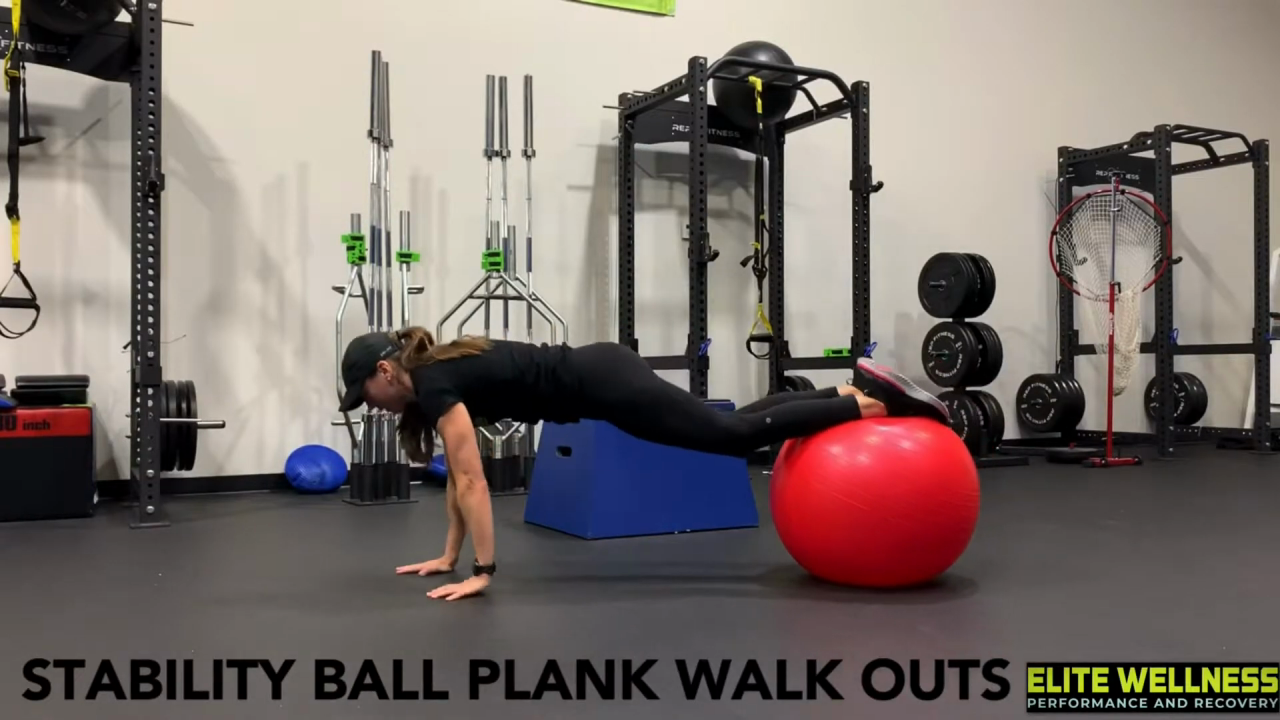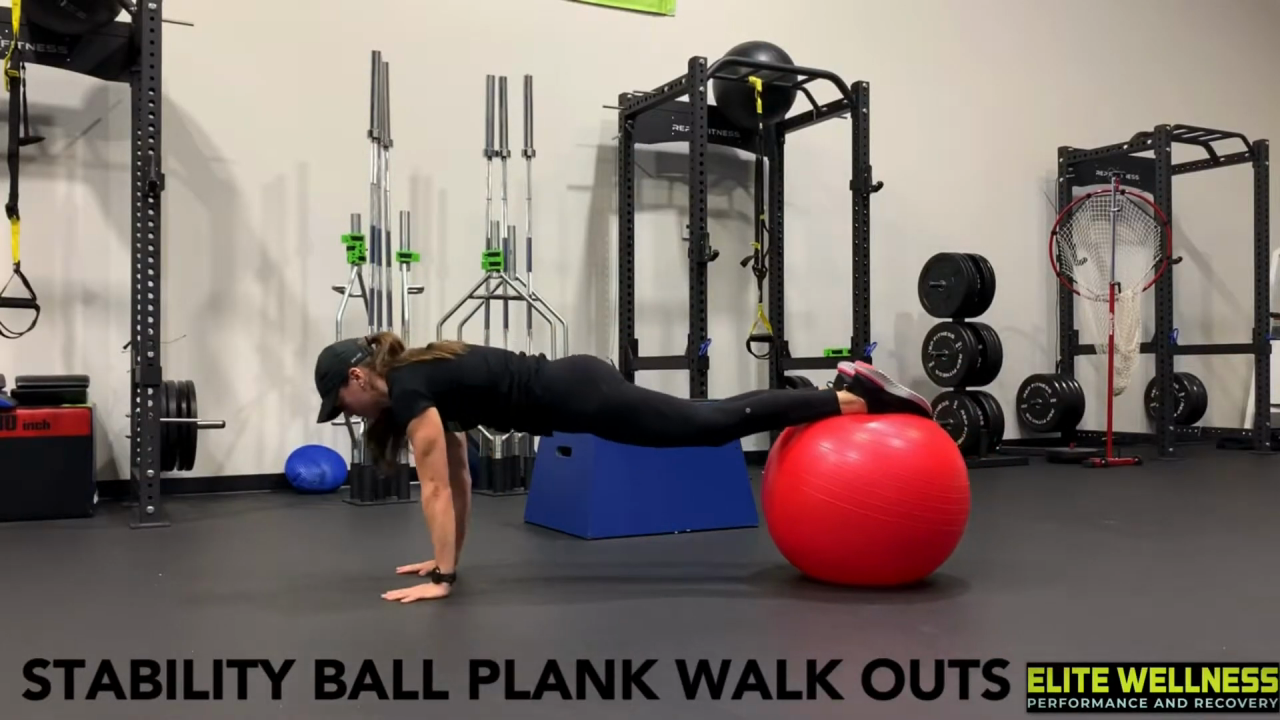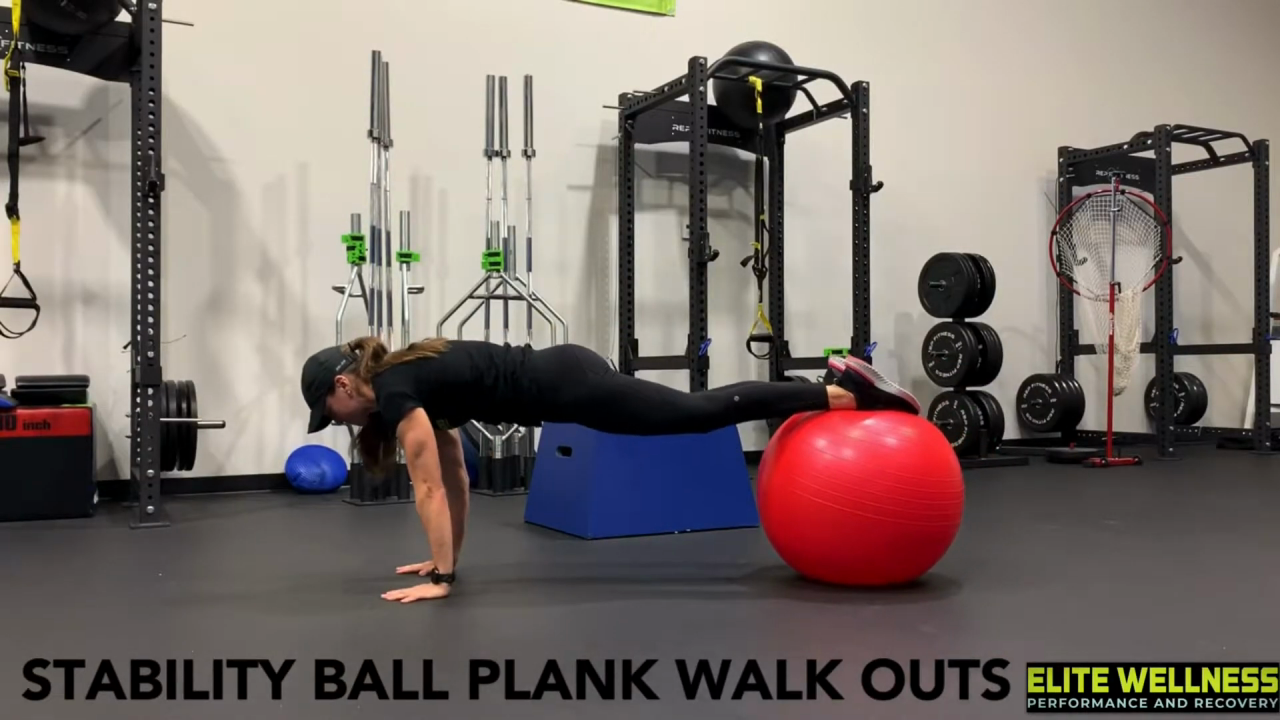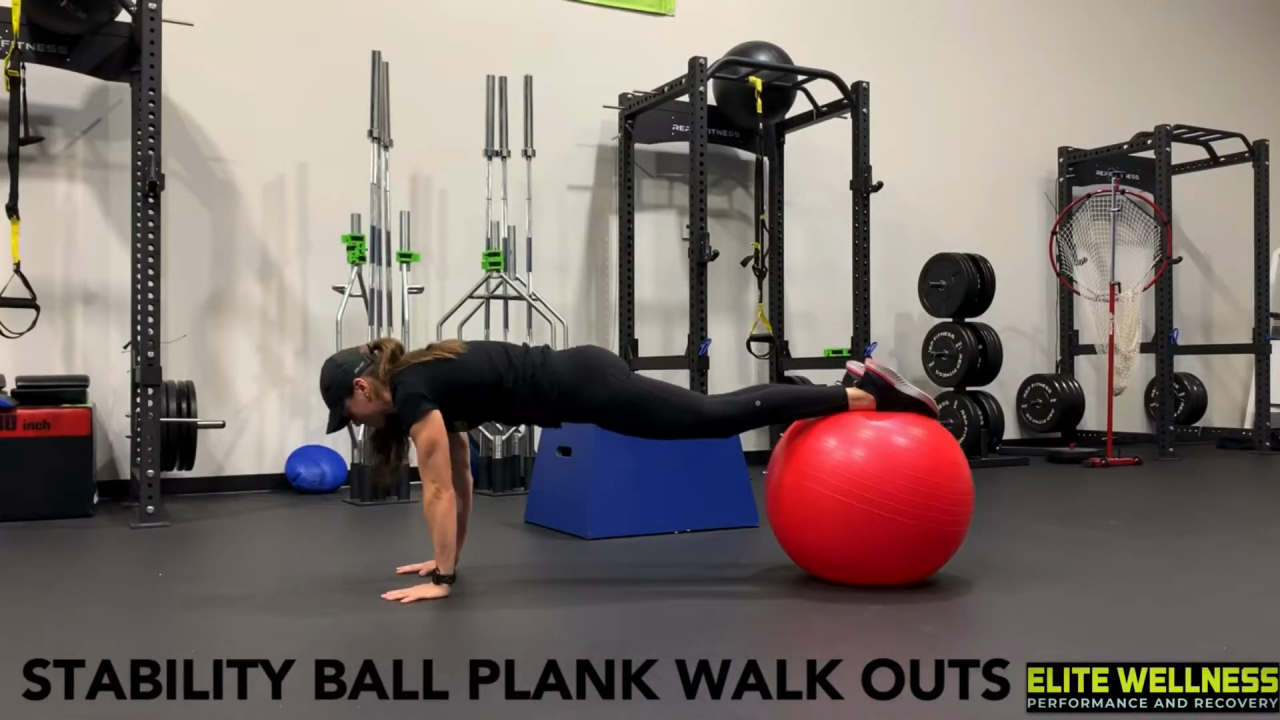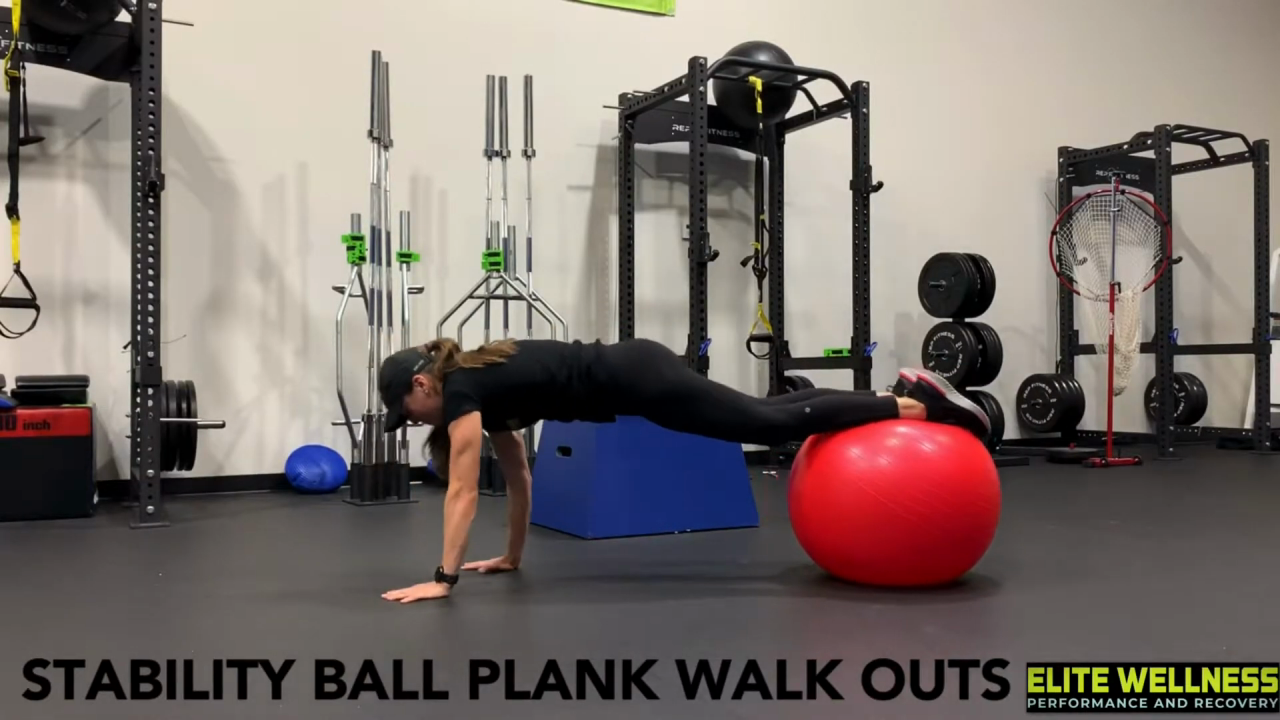
dt=0.5s
person 1, frame 1
left shoulder: (434, 384)
right shoulder: (444, 375)
left elbow: (473, 482)
right elbow: (462, 478)
left wrist: (483, 570)
right wrist: (450, 554)
left hip: (605, 382)
right hip: (600, 375)
left knee: (739, 435)
right knee: (736, 424)
left ankle: (880, 402)
right ankle: (855, 387)
person 1, frame 2
left shoulder: (407, 389)
right shoulder: (425, 380)
left elbow: (436, 488)
right elbow: (459, 477)
left wrist: (442, 578)
right wrist: (447, 558)
left hip: (578, 398)
right hip: (577, 385)
left knee: (717, 425)
right knee: (716, 420)
left ankle: (859, 399)
right ankle: (840, 388)
person 1, frame 3
left shoulder: (394, 390)
right shoulder: (414, 381)
left elbow: (429, 489)
right elbow: (455, 477)
left wrist: (442, 577)
right wrist: (448, 556)
left hip: (567, 384)
right hip: (565, 376)
left knee: (706, 411)
right knee: (702, 410)
left ankle: (848, 393)
right ankle: (836, 384)
person 1, frame 4
left shoulder: (410, 391)
right shoulder: (430, 381)
left elbow: (439, 489)
right elbow: (462, 479)
left wrist: (441, 578)
right wrist: (447, 557)
left hip: (585, 386)
right hip: (583, 374)
left knee: (724, 416)
right knee: (720, 412)
left ankle: (866, 395)
right ankle: (853, 386)
person 1, frame 5
left shoulder: (460, 392)
right shoulder: (483, 386)
left elbow: (462, 490)
right elbow: (517, 474)
left wrist: (440, 578)
right wrist: (512, 553)
left hip: (638, 378)
right hip: (635, 374)
left knee: (773, 423)
right knee: (769, 416)
left ankle: (920, 403)
right ankle: (897, 393)
